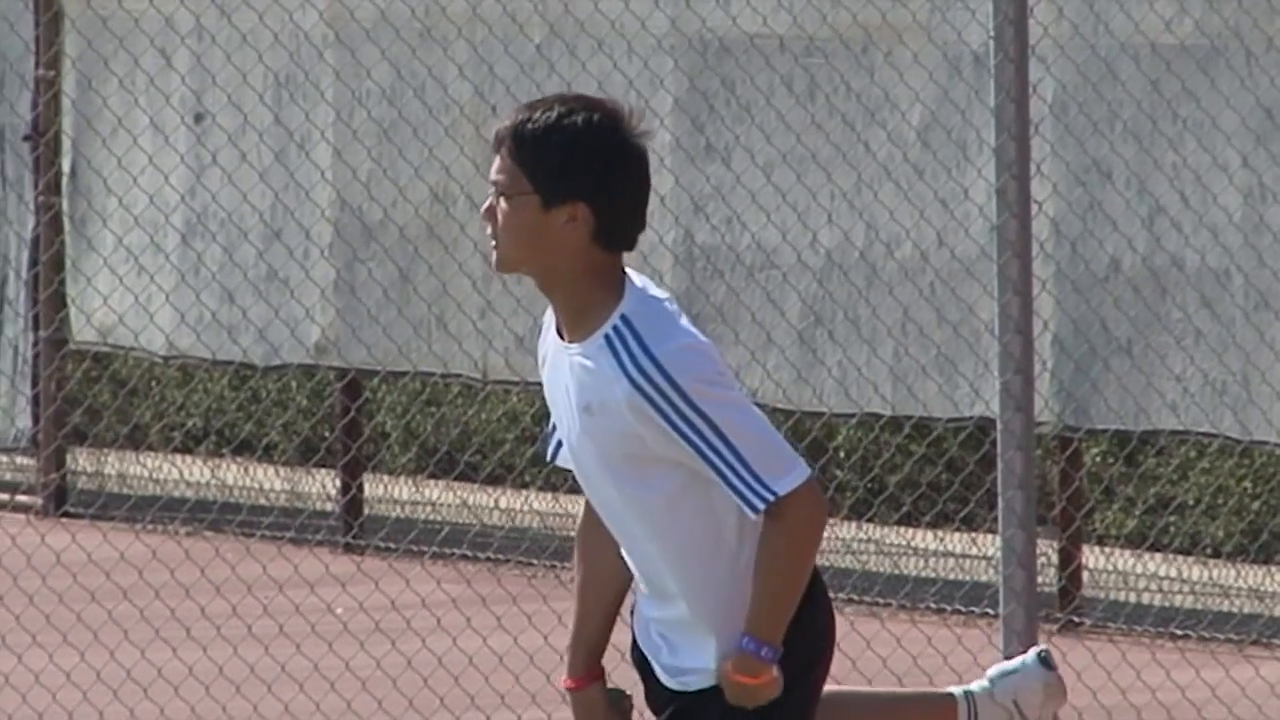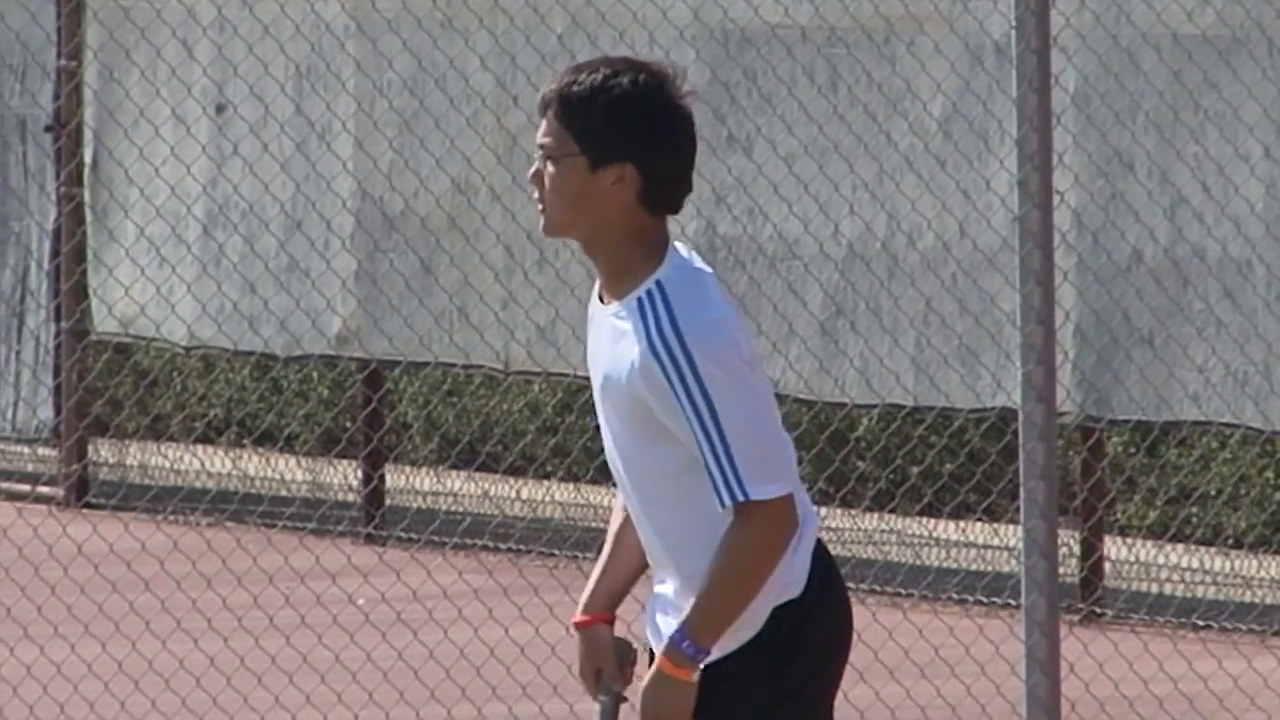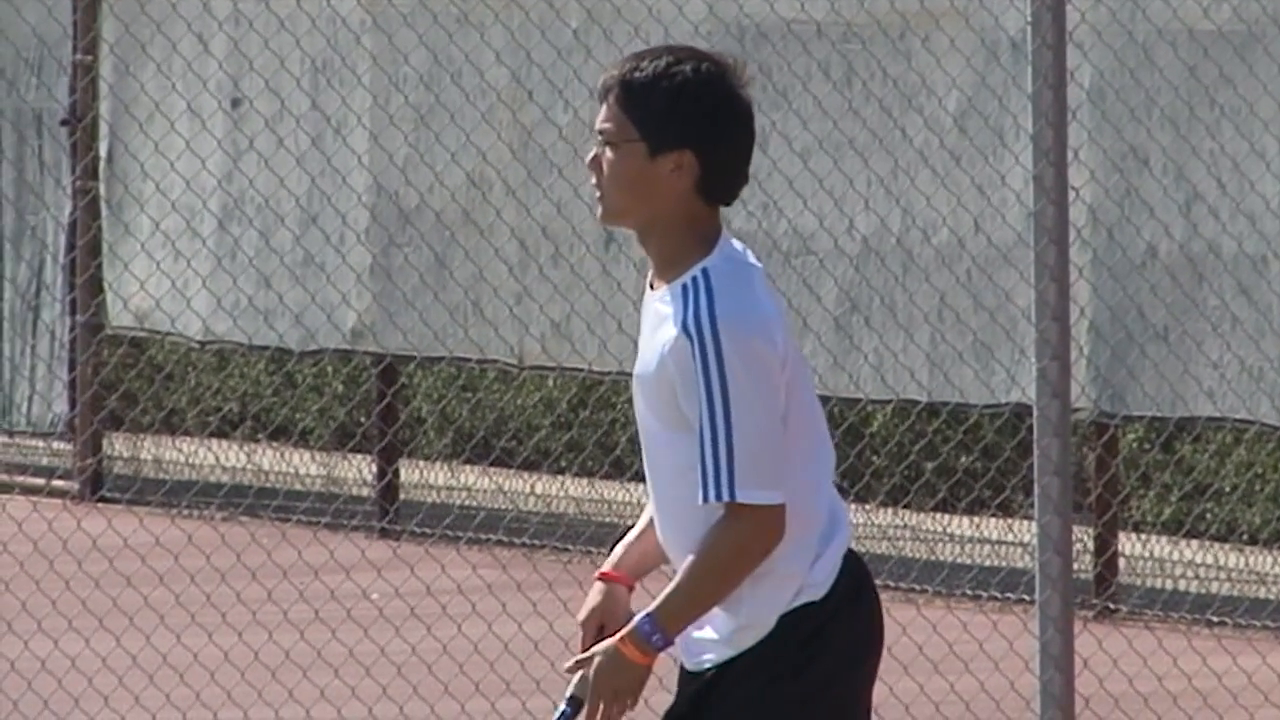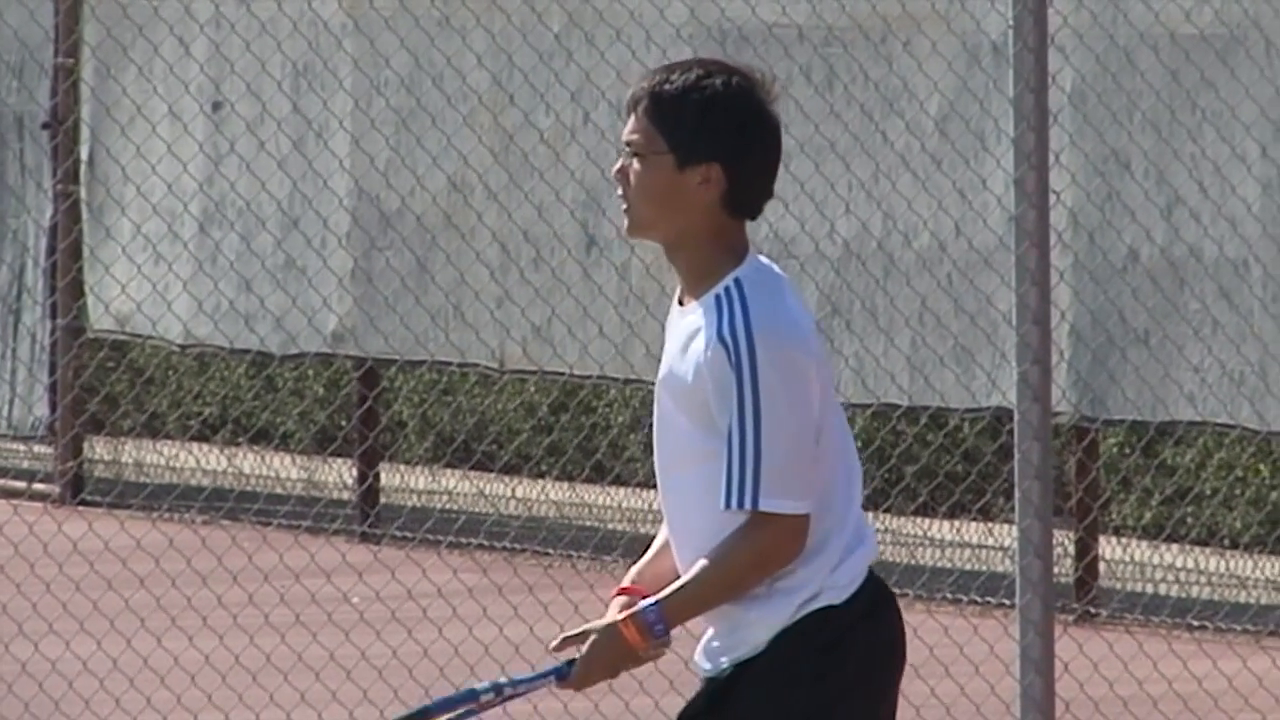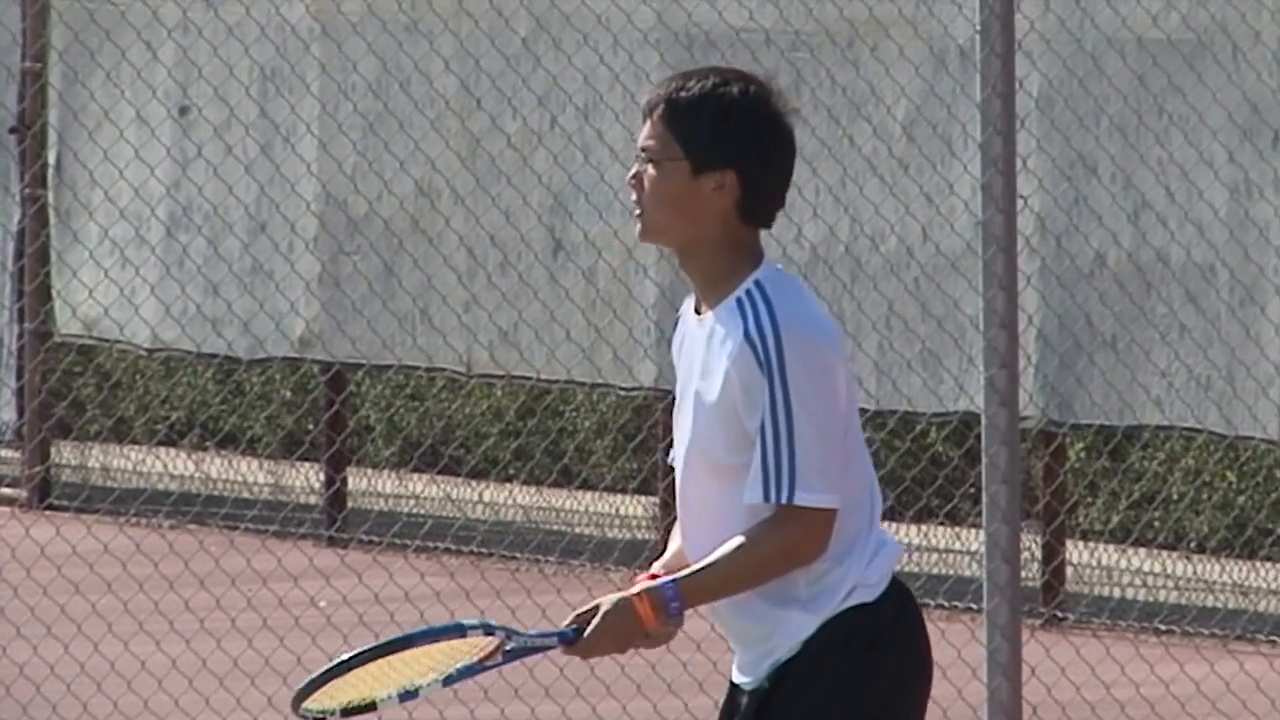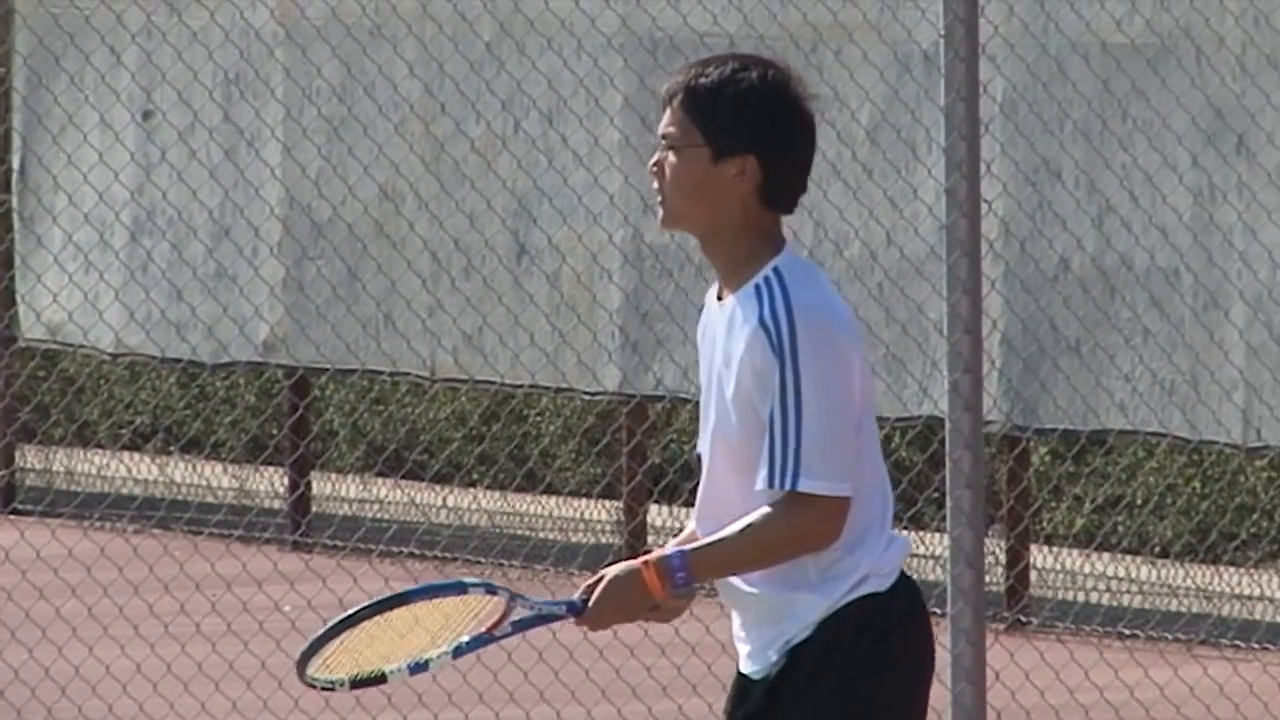
dt=0.5s
person 1, frame 1
left shoulder: (652, 362)
right shoulder: (564, 334)
left elbow: (796, 505)
left wrist: (753, 657)
right wrist: (584, 669)
left hip: (743, 644)
person 1, frame 2
left shoulder: (678, 330)
right shoulder: (617, 299)
left elbow: (768, 514)
left wrist: (678, 660)
right wrist: (597, 610)
left hip: (764, 633)
right hip: (708, 620)
person 1, frame 3
left shoulder: (716, 319)
right shoulder: (677, 291)
left elbow: (754, 520)
left wrist: (640, 643)
right wrist: (619, 574)
left hip: (788, 638)
right hip: (766, 628)
person 1, frame 4
left shoulder: (747, 329)
right shoulder: (700, 308)
left elbow: (776, 529)
left wrist: (644, 625)
right wrist: (640, 589)
left hip: (811, 647)
right hip: (795, 641)
person 1, frame 5
left shoulder: (776, 333)
right shoulder: (700, 321)
left elbow: (801, 527)
left wrist: (657, 600)
right wrist: (662, 584)
left hip: (846, 654)
right hip: (781, 655)
person 1, frame 6
left shoulder: (792, 319)
right shoulder: (725, 306)
left elbow: (812, 513)
left wrist: (663, 574)
right wrist: (672, 561)
left hip: (849, 646)
right hip: (783, 644)
